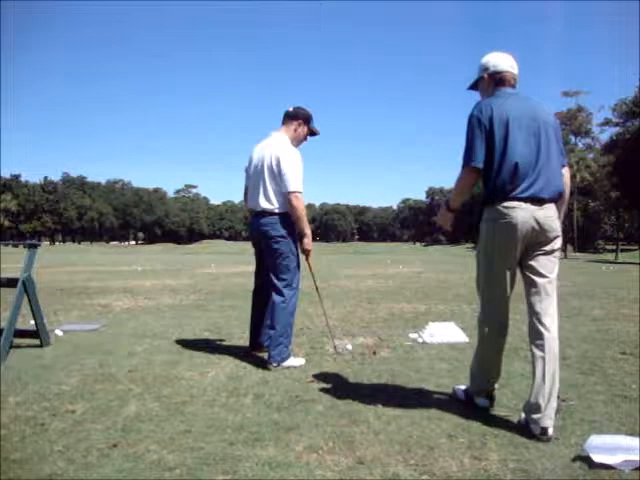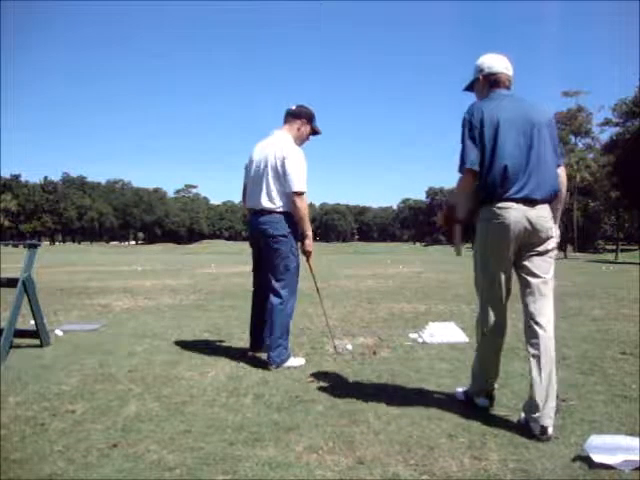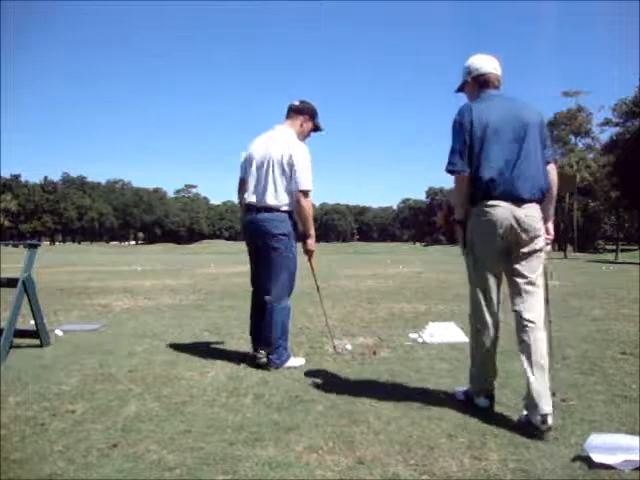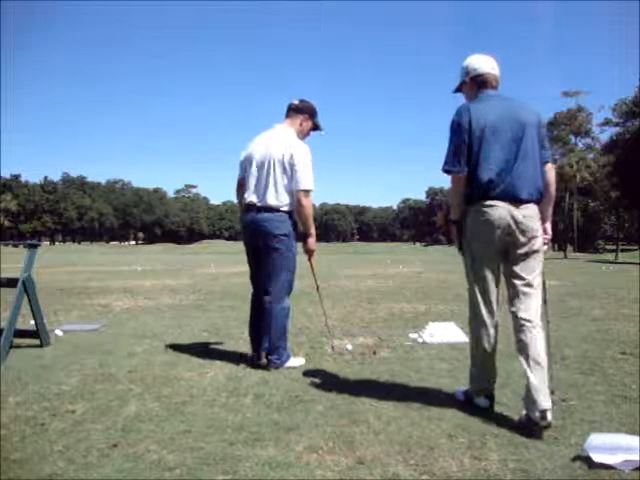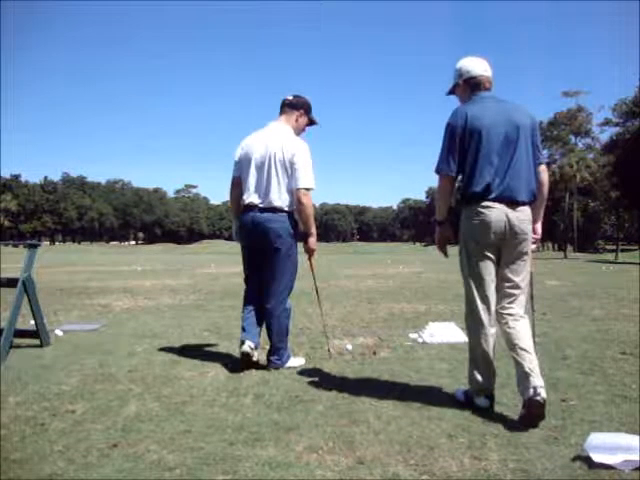
dt=0.1s
person 1, frame 1
left shoulder: (485, 109)
right shoulder: (545, 115)
left elbow: (473, 171)
right elbow: (564, 175)
left wrist: (450, 208)
left hip: (506, 213)
right hip: (547, 215)
left knee: (494, 309)
right knee: (545, 314)
left ankle: (481, 391)
right ankle: (541, 417)
person 1, frame 2
left shoulder: (478, 112)
right shoulder: (541, 116)
left elbow: (469, 175)
right elbow: (561, 175)
left wrist: (461, 220)
right wrist: (554, 221)
left hip: (498, 215)
right hip: (540, 216)
left knee: (492, 310)
right knee: (541, 314)
left ankle: (482, 391)
right ankle: (541, 414)
person 1, frame 3
left shoulder: (468, 113)
right shoulder: (532, 114)
left elbow: (461, 177)
right elbow: (551, 172)
left wrist: (460, 221)
right wrist: (548, 219)
left hip: (488, 214)
right hip: (530, 214)
left knee: (485, 309)
right knee: (531, 311)
left ankle: (481, 390)
right ankle: (540, 408)
person 1, frame 4
left shoulder: (466, 114)
right shoulder: (530, 114)
left elbow: (458, 178)
right elbow: (548, 172)
left wrist: (456, 222)
right wrist: (546, 219)
left hip: (486, 214)
right hip: (527, 215)
left knee: (484, 308)
right knee: (528, 309)
left ankle: (481, 391)
right ankle: (538, 402)
person 1, frame 5
left shoulder: (462, 116)
right shoulder: (524, 116)
left elbow: (447, 178)
right elbow: (542, 173)
left wrist: (441, 223)
right wrist: (537, 219)
left hip: (481, 215)
right hip: (520, 216)
left knee: (481, 308)
right knee: (513, 308)
left ankle: (481, 390)
right ankle: (533, 387)
person 2, frame 1
left shoulder: (259, 149)
right shoulder: (288, 152)
left elbow: (248, 193)
right elbow: (294, 198)
right wrist: (306, 233)
left hip: (257, 222)
right hip: (278, 225)
left knee: (263, 285)
right knee: (285, 288)
left ankle: (258, 340)
right ankle: (279, 354)
person 2, frame 2
left shoulder: (259, 147)
right shoulder: (292, 151)
left elbow: (246, 192)
right elbow: (297, 199)
right wrist: (307, 235)
left hip: (256, 221)
right hip: (279, 224)
left knee: (263, 285)
right knee: (283, 290)
left ankle: (259, 340)
right ankle: (278, 355)
person 2, frame 3
left shoulder: (257, 143)
right shoulder: (297, 148)
left elbow: (241, 188)
right elbow: (302, 198)
right wrist: (310, 234)
left hip: (252, 219)
right hip: (278, 222)
left knee: (260, 288)
right knee: (278, 291)
left ankle: (260, 347)
right ankle: (277, 356)
person 2, frame 4
left shoulder: (256, 142)
right shoulder: (297, 147)
left elbow: (240, 188)
right elbow: (303, 198)
right wrist: (310, 234)
left hip: (251, 218)
right hip: (279, 222)
left knee: (260, 289)
right knee: (277, 292)
left ankle: (259, 349)
right ankle: (277, 356)
person 2, frame 5
left shoulder: (249, 141)
right shoulder: (296, 146)
left elbow: (235, 188)
right elbow: (302, 197)
left wrist: (238, 220)
right wrist: (311, 233)
left hip: (249, 219)
right hip: (279, 222)
left knee: (254, 285)
right knee: (279, 292)
left ankle: (249, 339)
right ankle: (279, 356)
